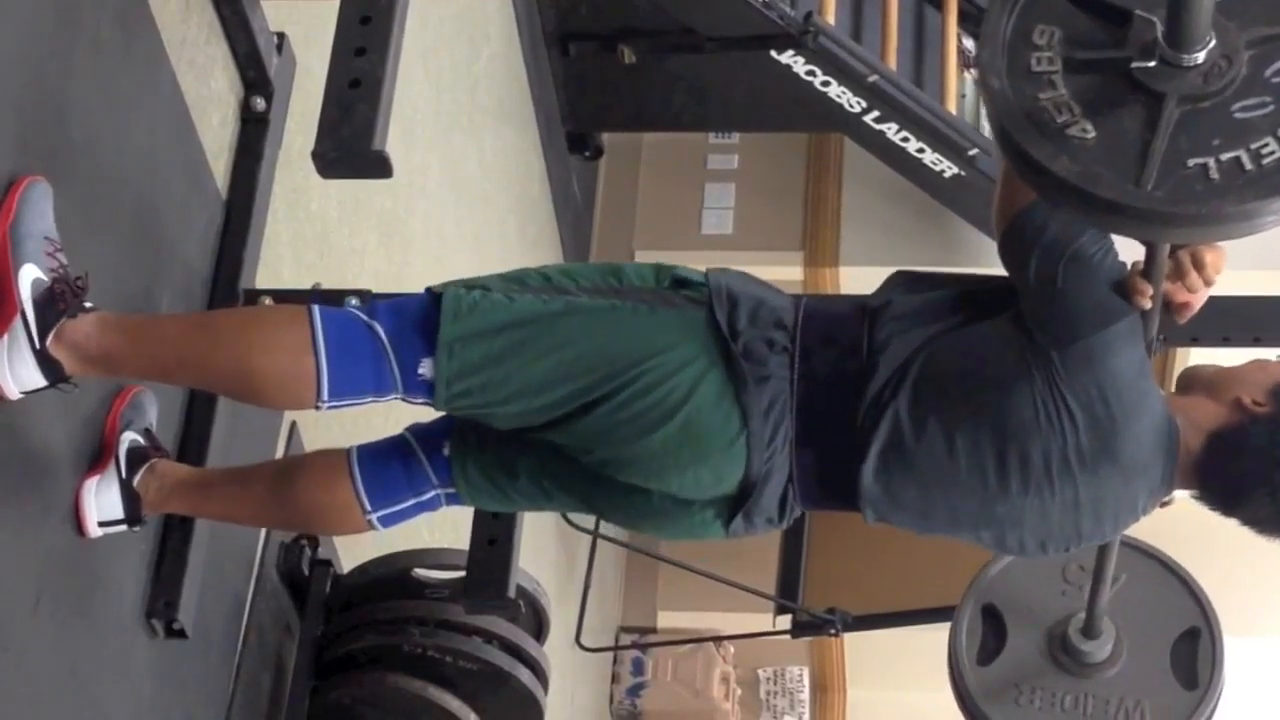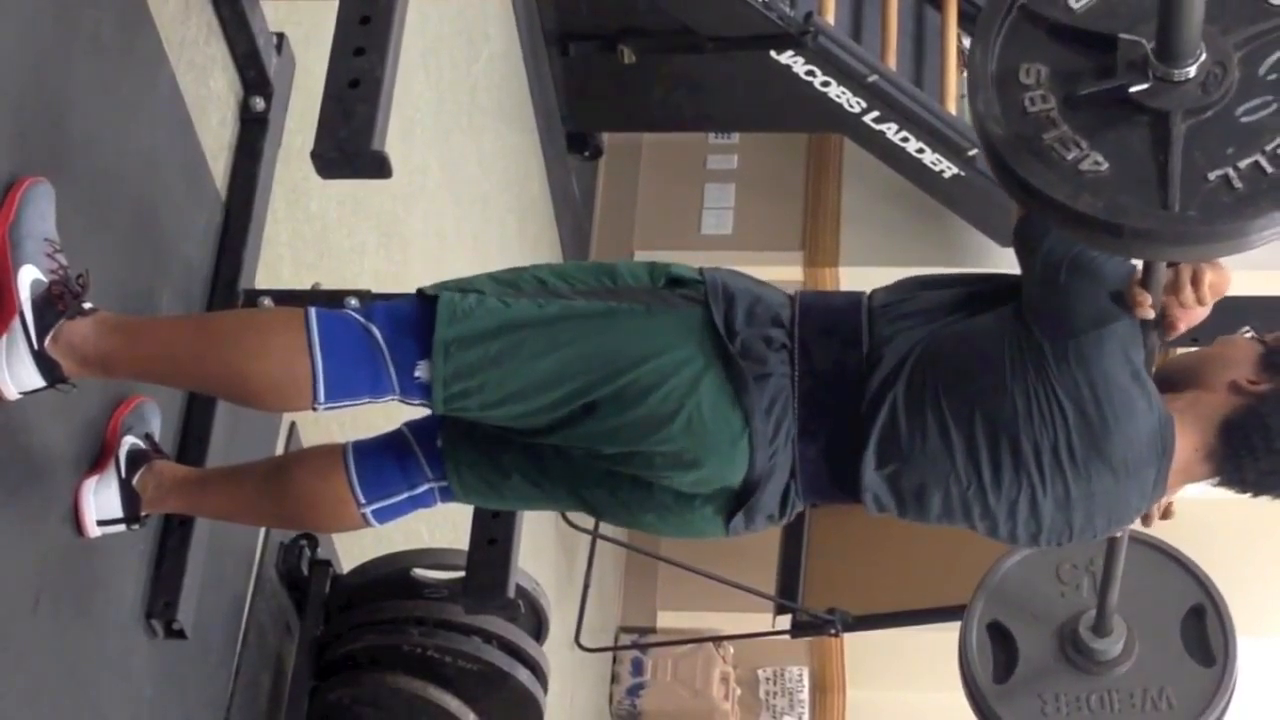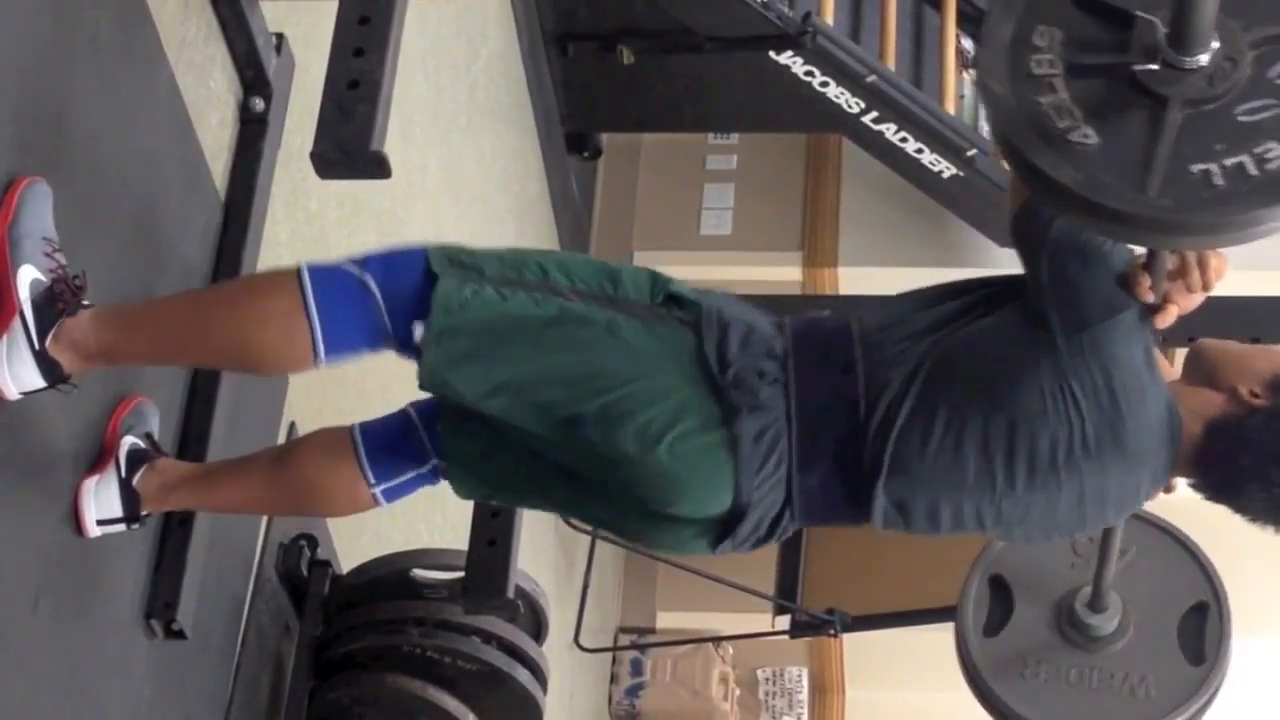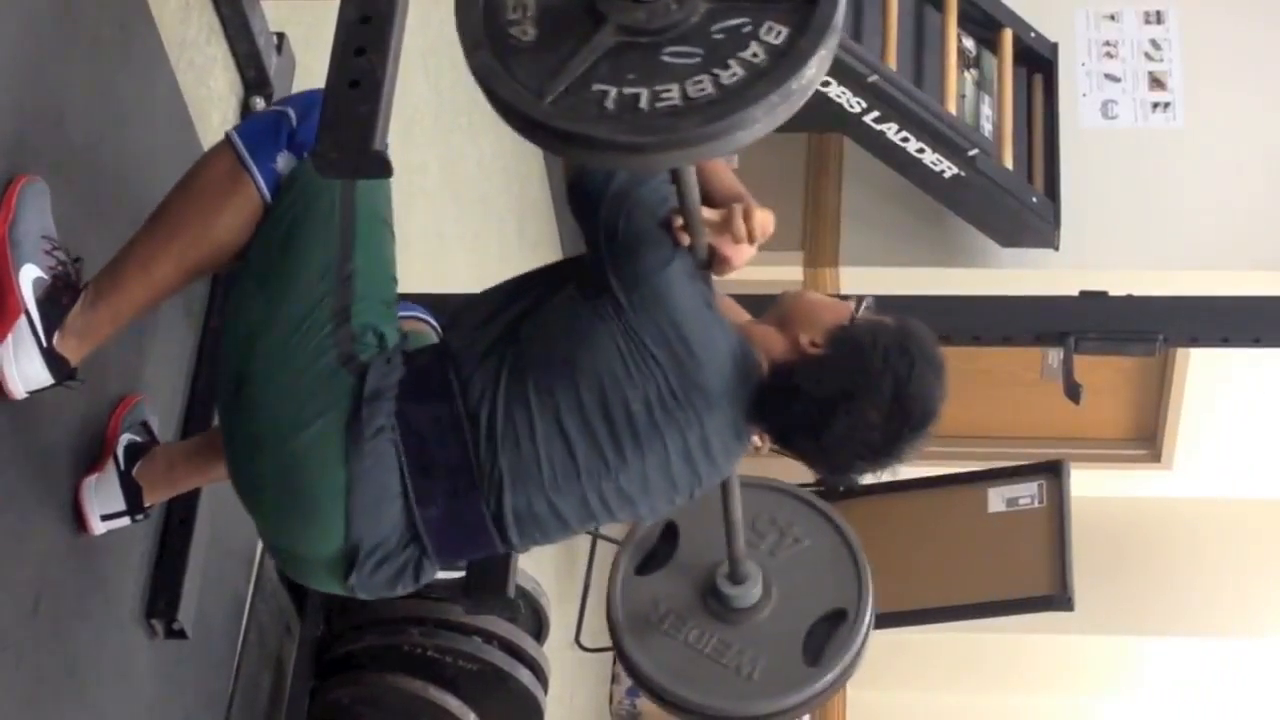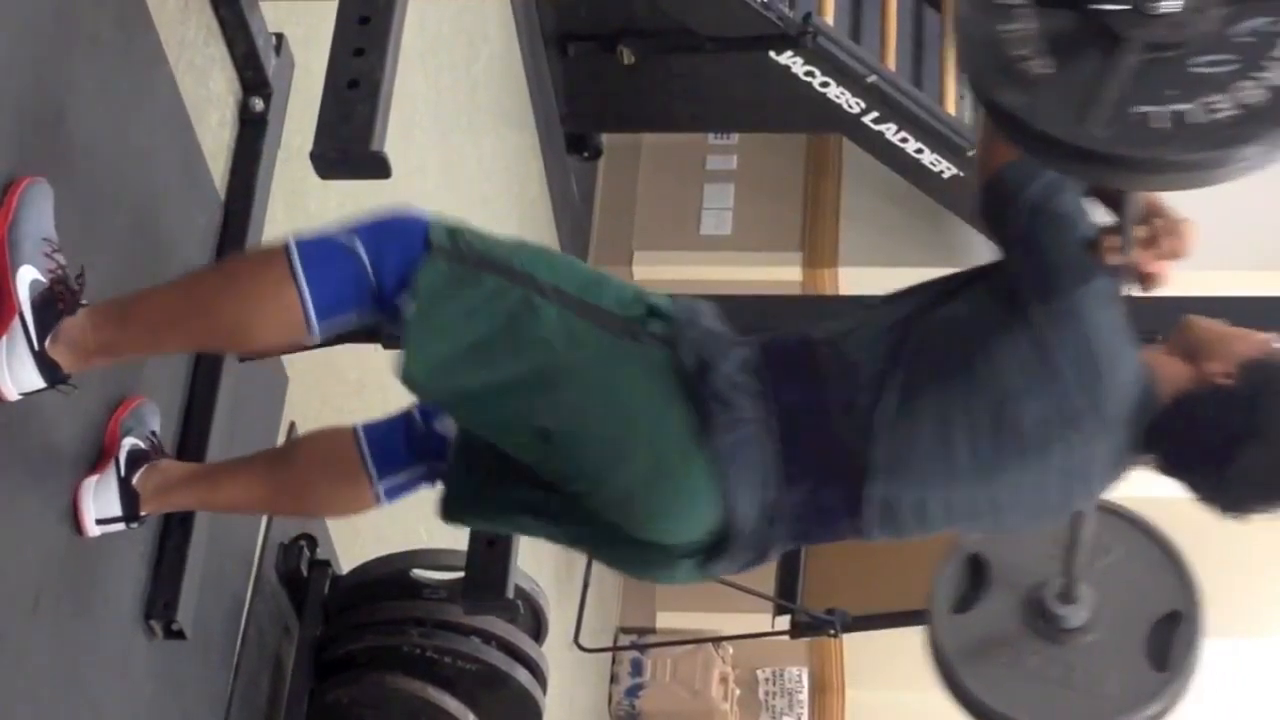
dt=1s
person 1, frame 1
left shoulder: (1103, 375)
right shoulder: (1113, 498)
left elbow: (1028, 176)
right wrist: (1153, 280)
left hip: (723, 372)
right hip: (739, 479)
left knee: (370, 346)
right knee: (415, 472)
right ankle: (150, 482)
person 1, frame 2
left shoulder: (1099, 377)
right shoulder: (1110, 503)
left wrist: (1136, 288)
right wrist: (1158, 289)
right hip: (736, 482)
left knee: (363, 355)
right knee: (409, 472)
right ankle: (149, 484)
person 1, frame 3
left shoulder: (1102, 360)
right shoulder: (1119, 482)
left elbow: (1045, 204)
left wrist: (1136, 285)
right wrist: (1159, 300)
left hip: (720, 410)
right hip: (728, 495)
left knee: (387, 294)
right knee: (423, 436)
right ankle: (154, 482)
person 1, frame 4
left shoulder: (673, 316)
right shoulder: (717, 444)
left elbow: (599, 157)
right wrist: (724, 218)
left hip: (325, 474)
right hip: (366, 542)
left knee: (313, 127)
right knee: (413, 334)
right ankle: (151, 476)
person 1, frame 5
left shoulder: (1066, 336)
right shoulder: (1074, 467)
left elbow: (1010, 167)
left hip: (689, 418)
right hip: (694, 522)
left knee: (389, 256)
right knee: (423, 445)
right ankle: (155, 485)
